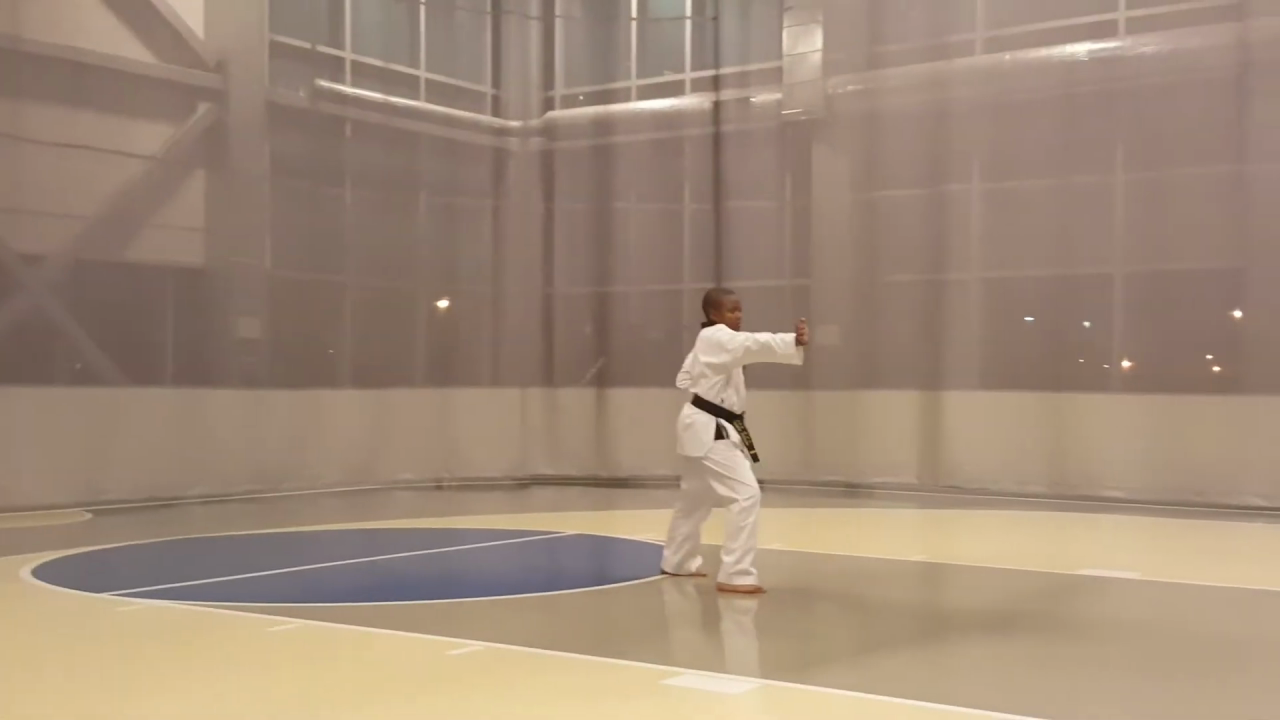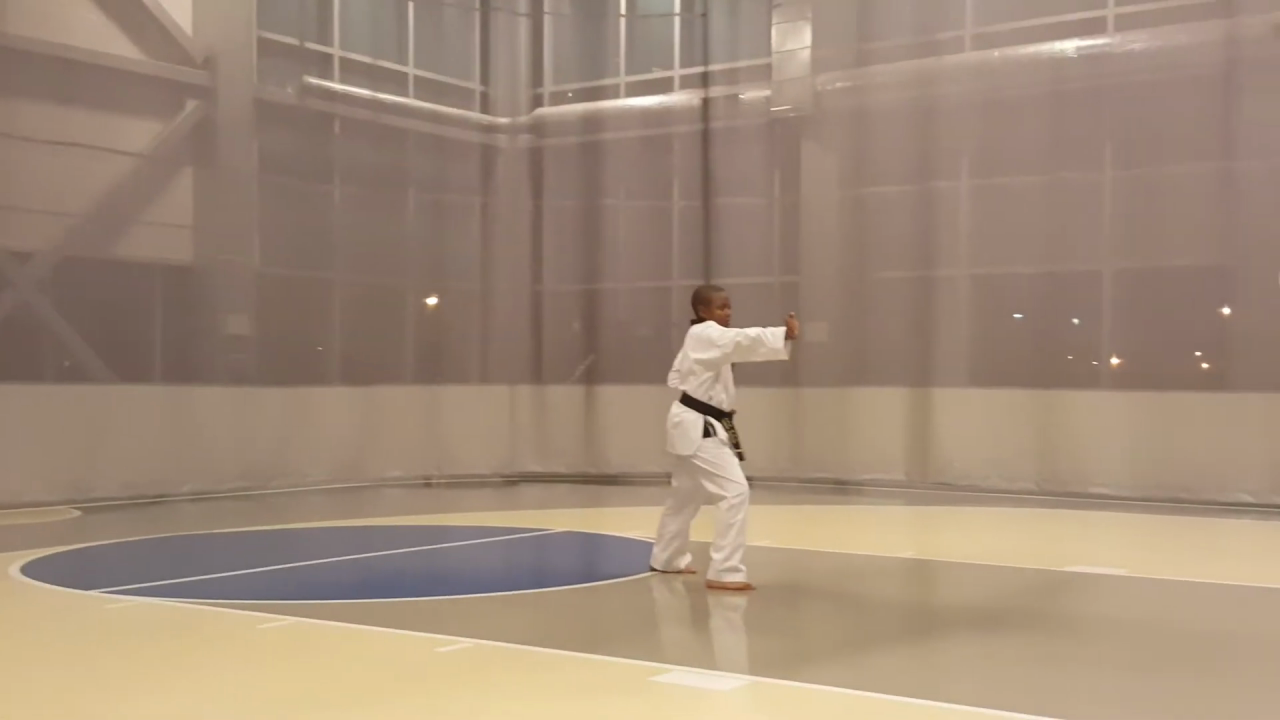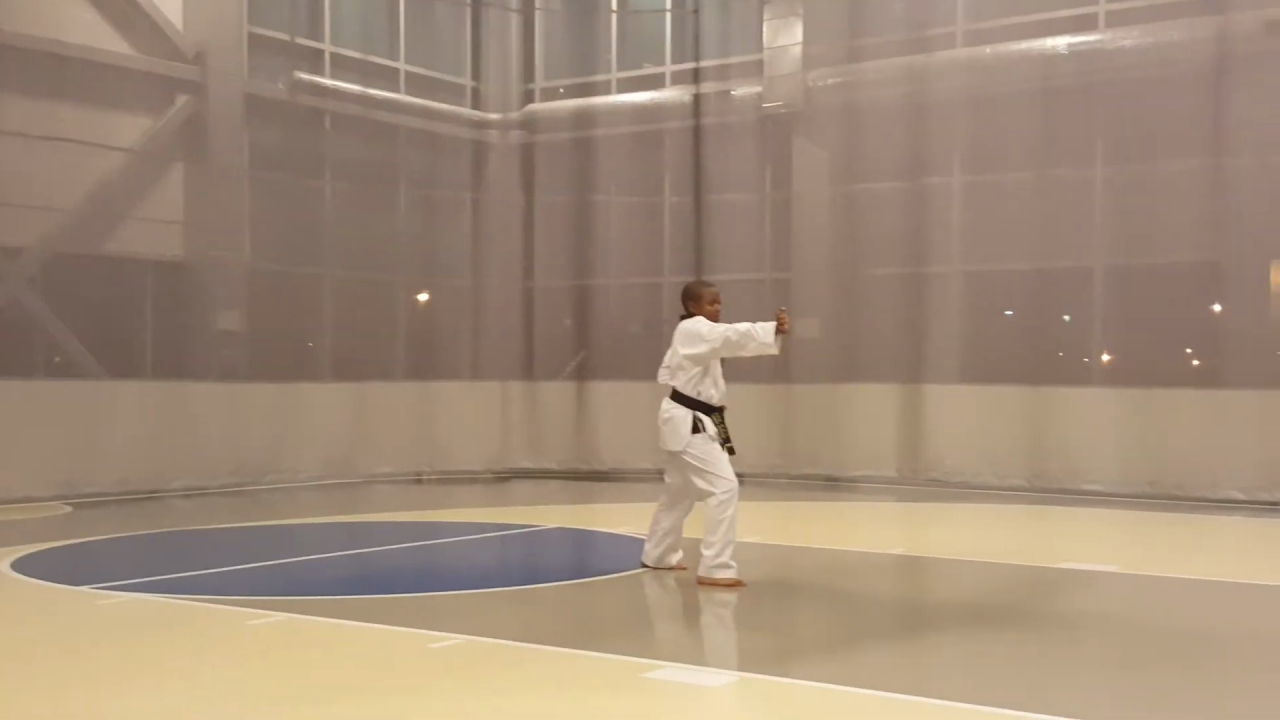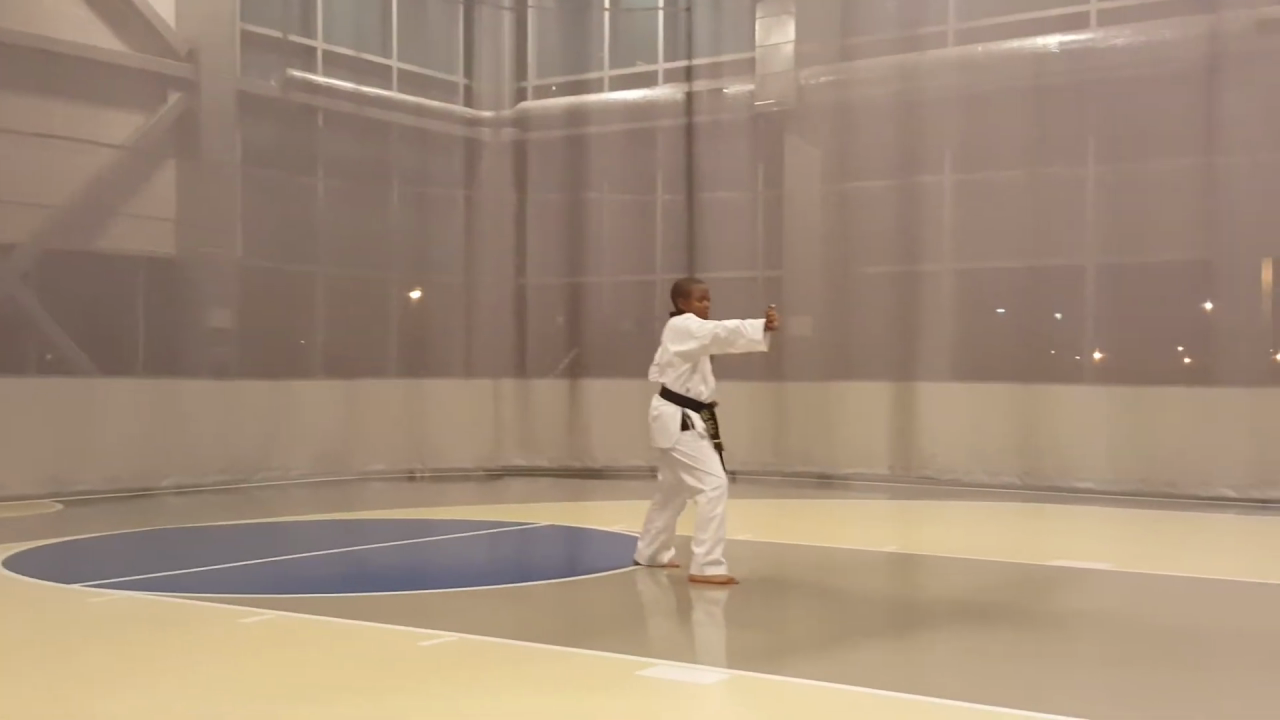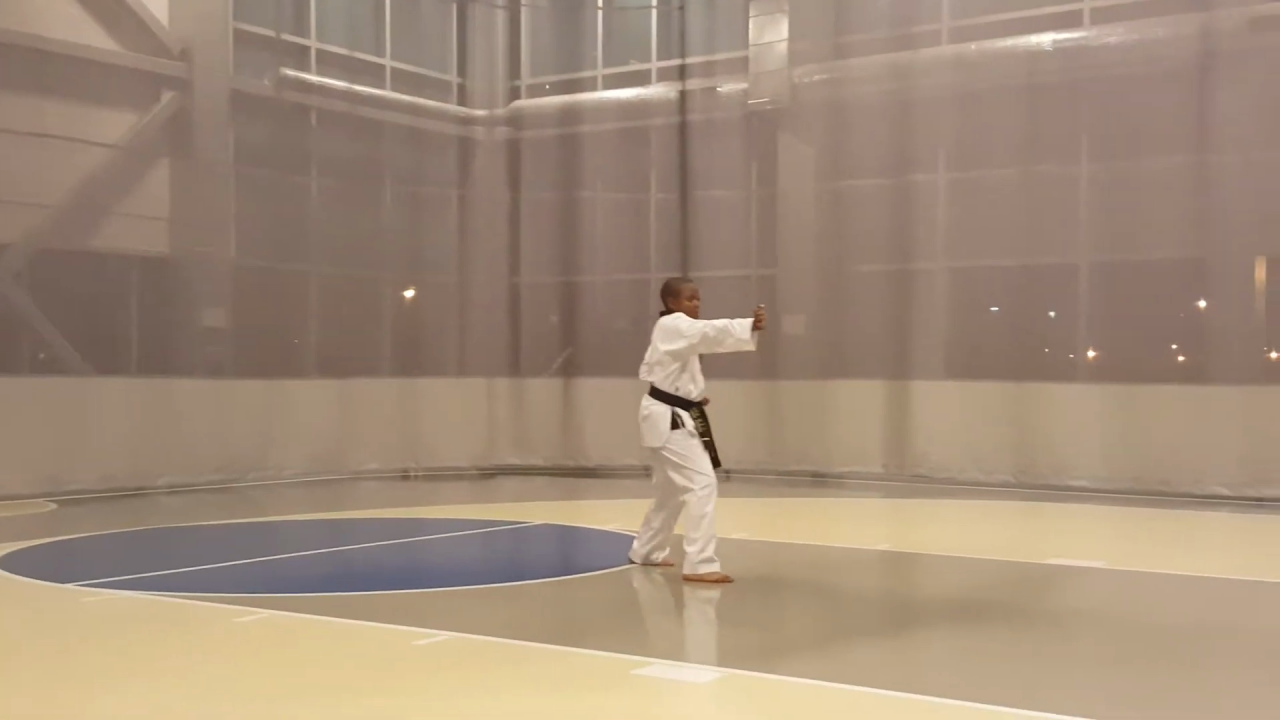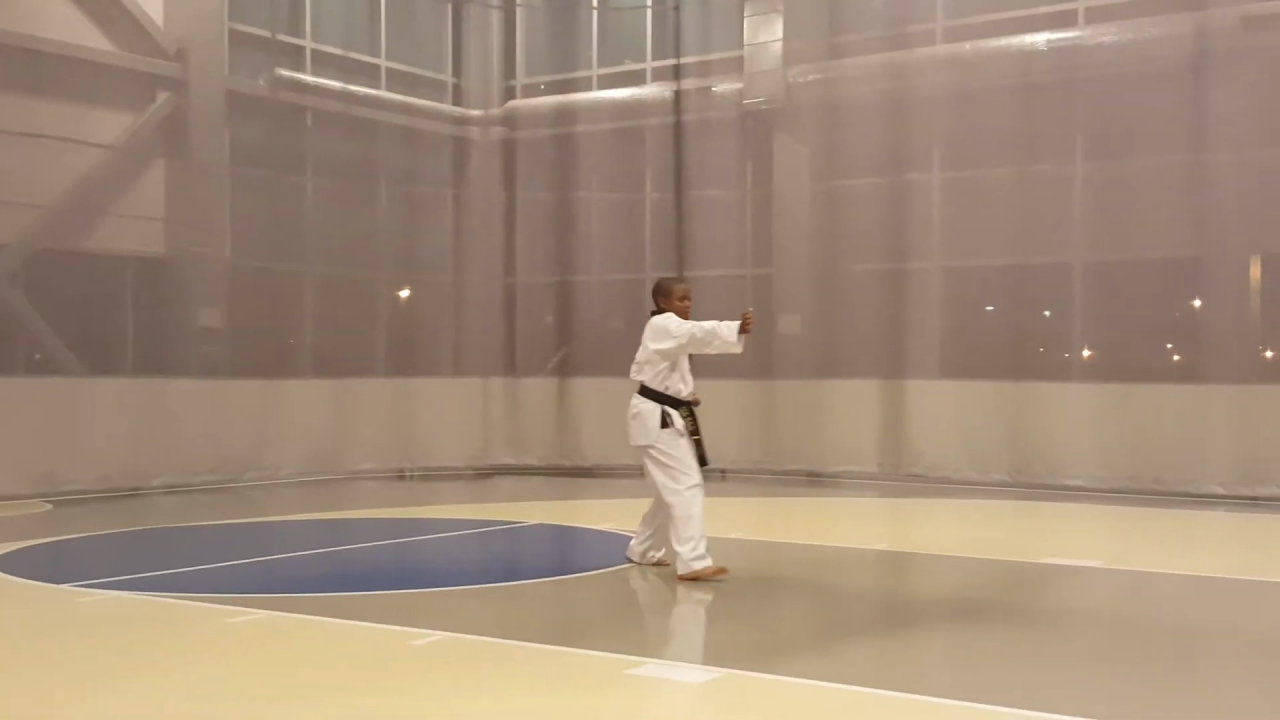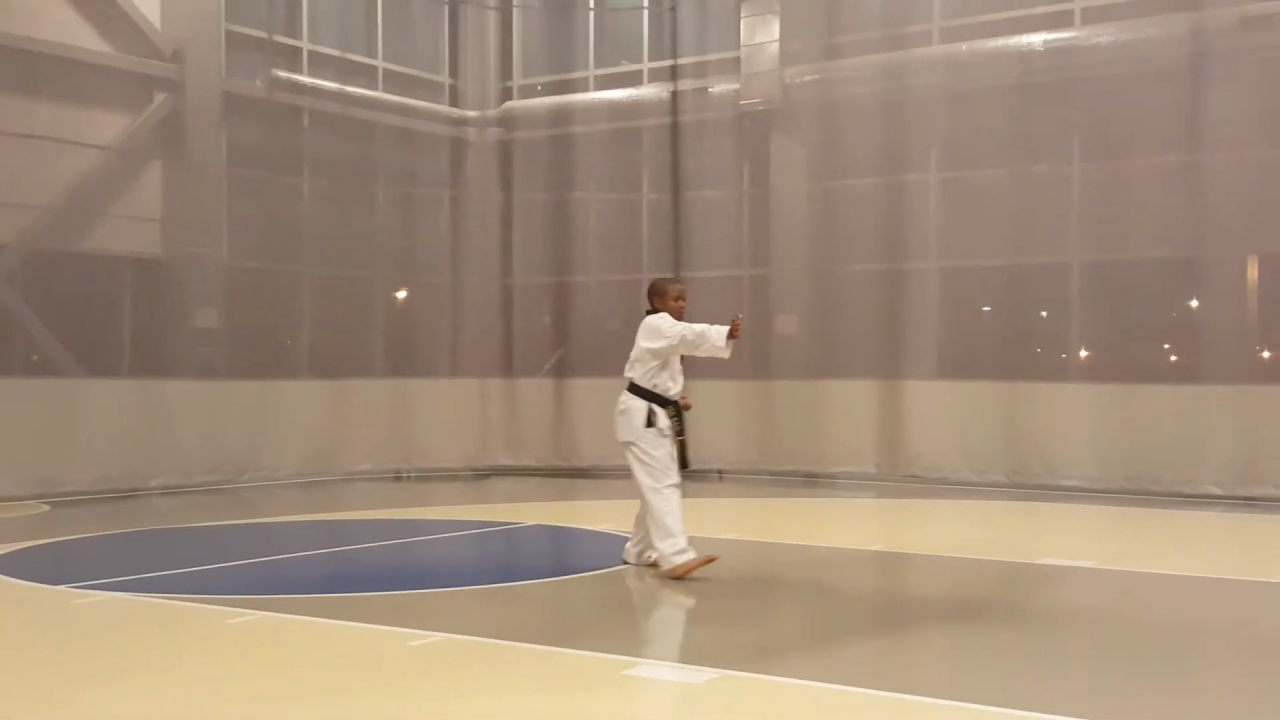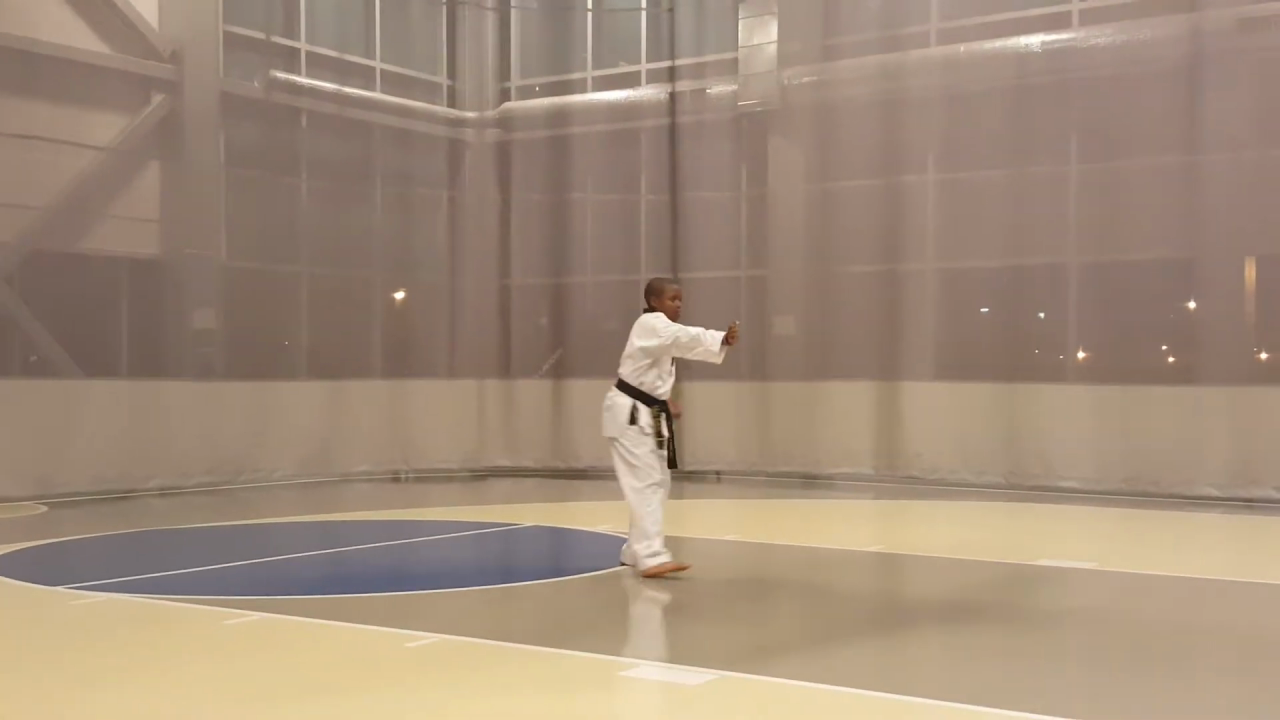
dt=0.1s
person 1, frame 1
left shoulder: (709, 343)
right shoulder: (715, 337)
left elbow: (685, 378)
right elbow: (754, 345)
left wrist: (714, 391)
right wrist: (794, 341)
left hip: (705, 427)
right hip: (711, 430)
left knee: (695, 499)
right knee: (746, 495)
left ankle: (677, 561)
right ankle: (735, 575)
person 1, frame 2
left shoulder: (700, 340)
right shoulder: (705, 335)
left elbow: (676, 378)
right elbow: (744, 341)
left wrist: (711, 401)
right wrist: (783, 335)
left hip: (695, 424)
right hip: (699, 428)
left knee: (685, 497)
right knee: (735, 492)
left ankle: (666, 558)
right ankle: (724, 572)
person 1, frame 3
left shoulder: (689, 336)
right shoulder: (694, 330)
left elbow: (666, 374)
right elbow: (733, 336)
left wrist: (701, 396)
right wrist: (774, 329)
left hip: (686, 420)
right hip: (690, 424)
left knee: (678, 493)
right knee: (724, 488)
left ankle: (658, 554)
right ankle: (715, 569)
person 1, frame 4
left shoulder: (682, 332)
right shoulder: (682, 327)
left elbow: (657, 371)
right elbow: (722, 333)
left wrist: (695, 395)
right wrist: (762, 327)
left hip: (680, 417)
right hip: (679, 420)
left knee: (673, 491)
right knee: (712, 486)
left ankle: (651, 552)
right ankle: (707, 566)
person 1, frame 5
left shoulder: (672, 332)
right shoulder: (672, 326)
left elbow: (647, 371)
right elbow: (711, 333)
left wrist: (689, 394)
right wrist: (751, 326)
left hip: (671, 416)
right hip: (670, 419)
left knee: (671, 492)
right knee: (702, 485)
left ankle: (646, 551)
right ankle: (700, 565)
person 1, frame 6
left shoulder: (665, 331)
right shoulder: (663, 326)
left elbow: (638, 371)
right elbow: (700, 334)
left wrist: (681, 395)
right wrist: (737, 328)
left hip: (665, 416)
right hip: (656, 418)
left knee: (671, 487)
right knee: (685, 485)
left ankle: (645, 550)
right ankle: (694, 561)
person 1, frame 7
left shoulder: (659, 331)
right shoulder: (656, 326)
left elbow: (633, 369)
right elbow: (689, 336)
left wrist: (673, 397)
right wrist: (726, 333)
left hip: (655, 415)
right hip: (644, 416)
left knee: (658, 485)
right knee: (662, 484)
left ankle: (640, 552)
right ankle: (676, 557)
person 1, frame 8
left shoulder: (658, 329)
right shoulder: (650, 324)
right elbow: (685, 338)
left wrist: (663, 402)
right wrist: (722, 339)
left hip: (649, 415)
right hip: (630, 415)
left knee: (656, 484)
right knee: (645, 484)
left ankle: (640, 552)
right ankle: (649, 557)
